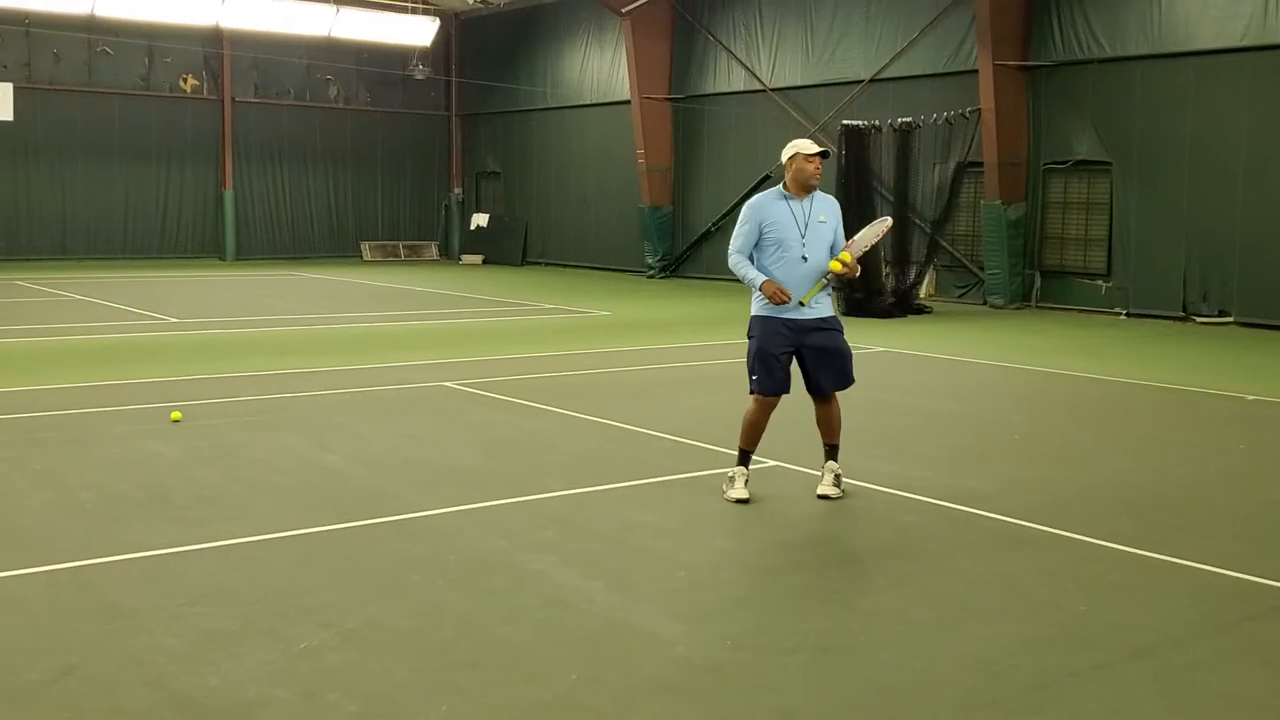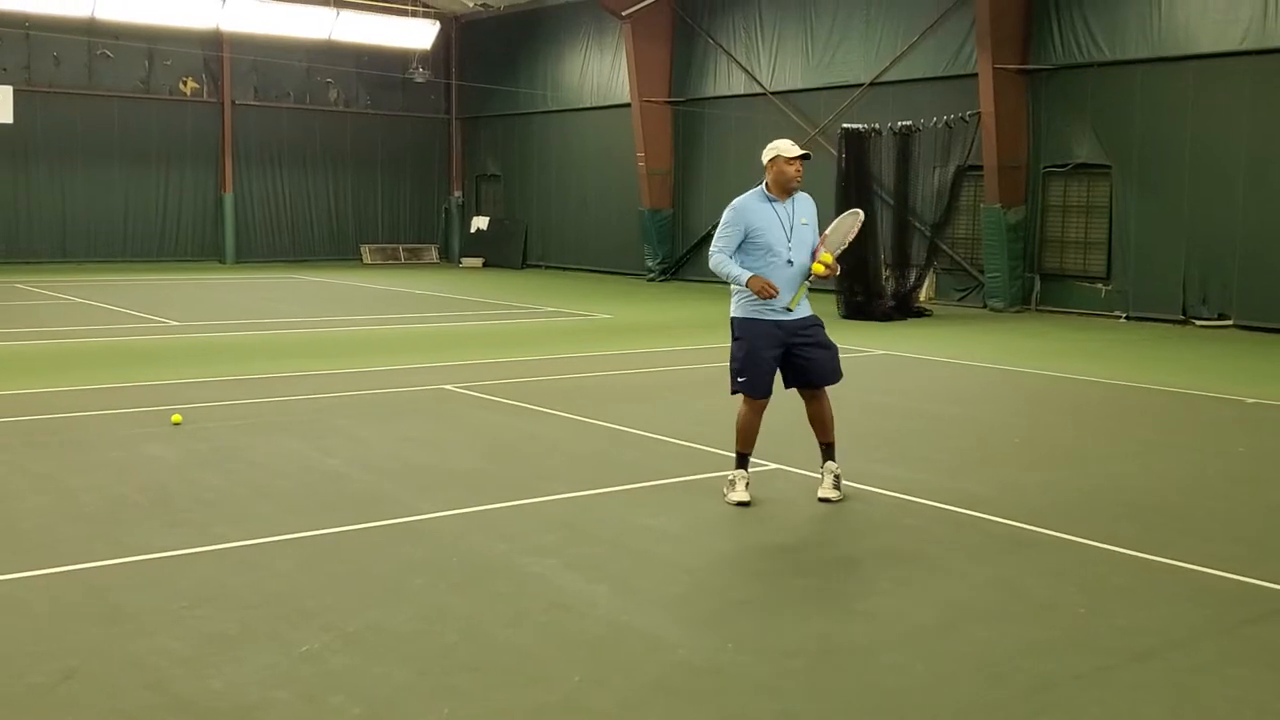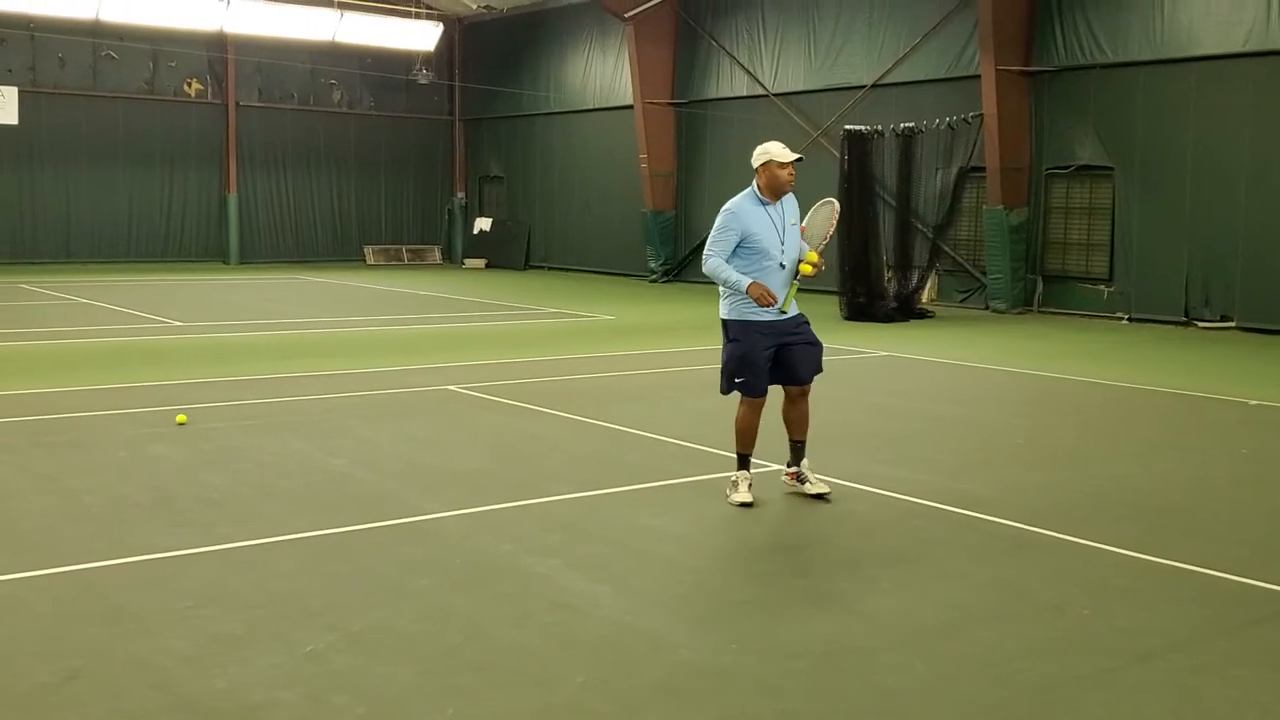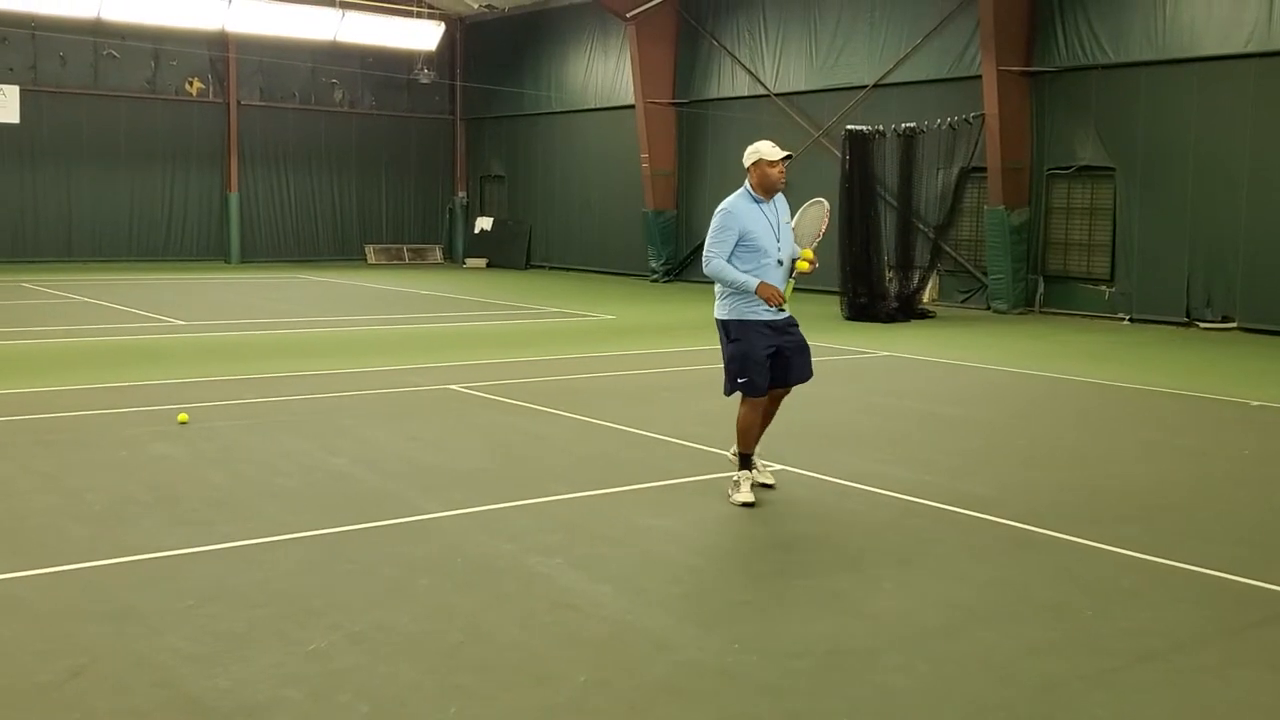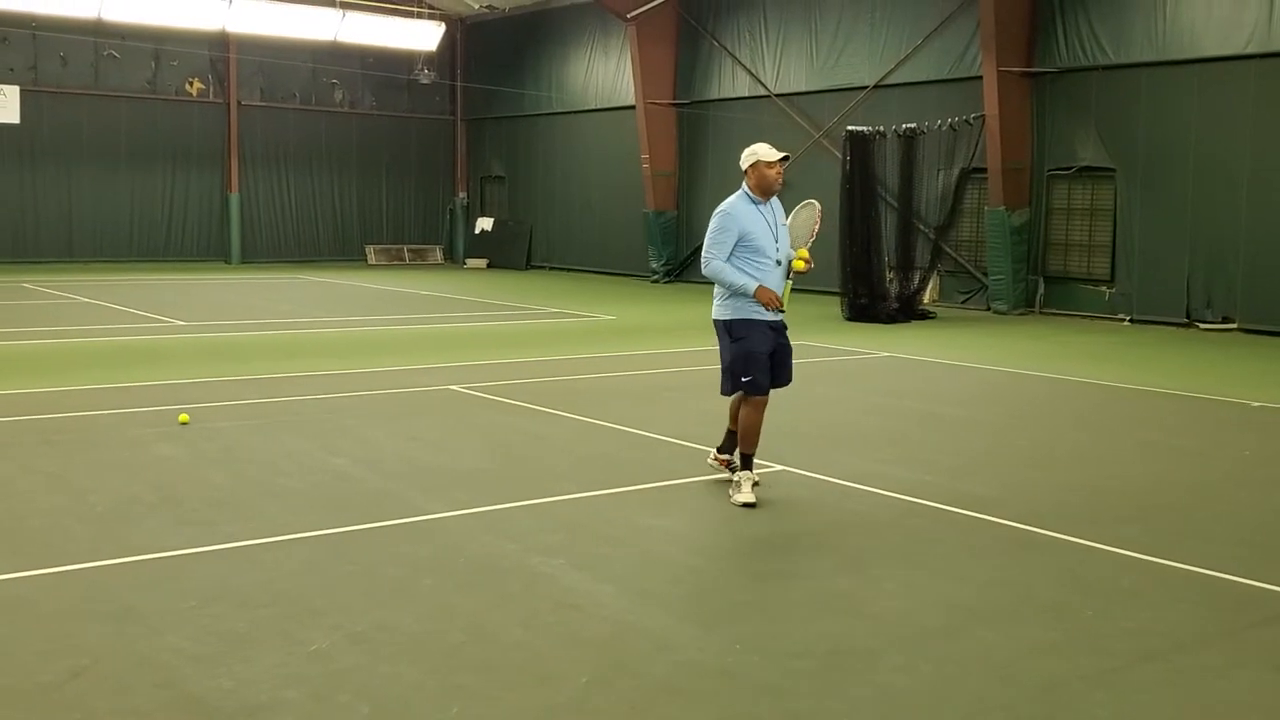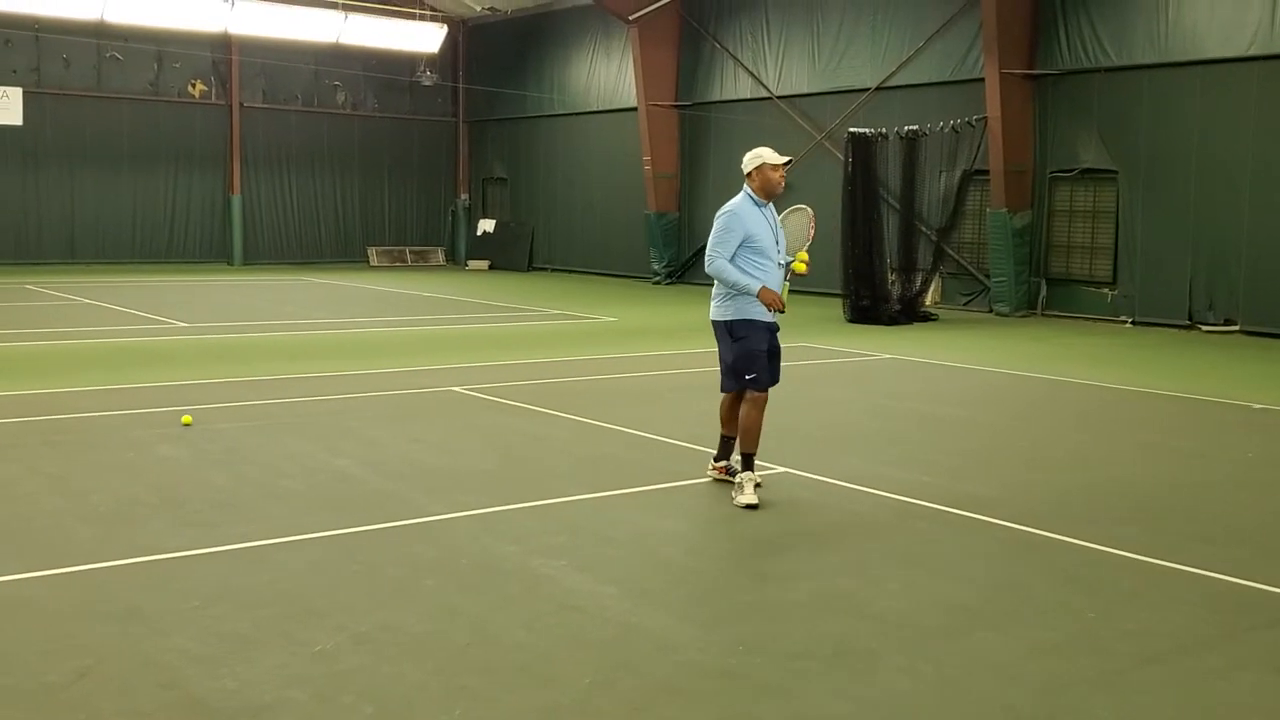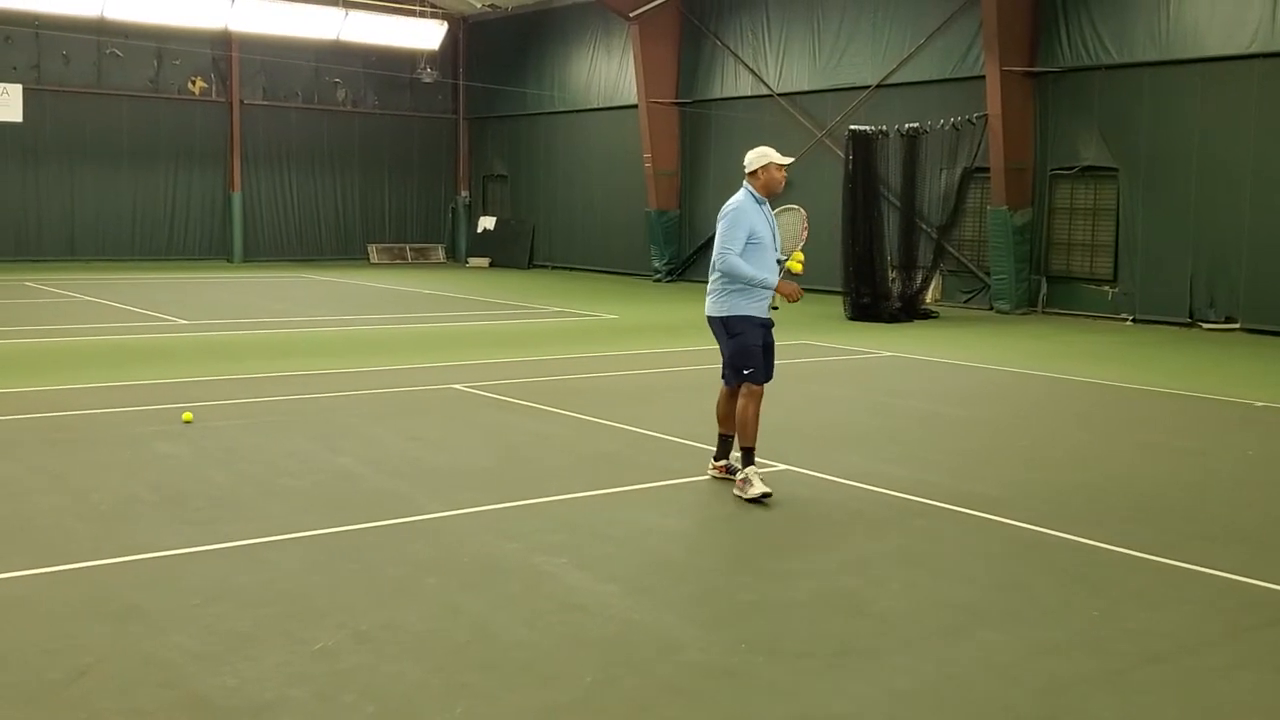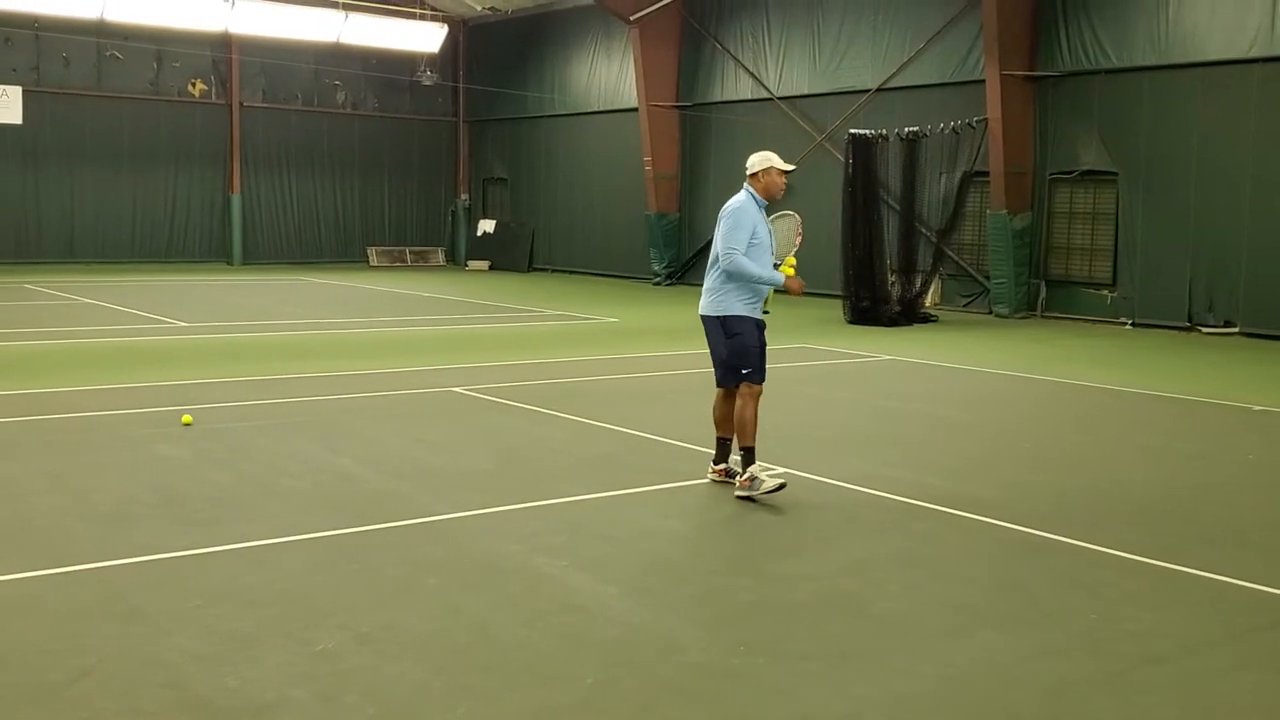
dt=0.2s
person 1, frame 1
left shoulder: (830, 205)
right shoulder: (759, 206)
left elbow: (839, 251)
right elbow: (736, 256)
left wrist: (848, 266)
right wrist: (762, 283)
left hip: (819, 317)
right hip: (772, 318)
left knee: (826, 394)
right knee: (765, 397)
left ankle: (831, 465)
right ankle: (741, 469)
person 1, frame 2
left shoulder: (806, 203)
right shoulder: (742, 208)
right elbow: (717, 256)
left wrist: (824, 263)
right wrist: (748, 279)
left hip: (800, 316)
right hip: (755, 319)
left knee: (816, 391)
right knee: (755, 399)
left ankle: (830, 467)
right ankle: (740, 473)
person 1, frame 3
left shoulder: (790, 203)
right shoulder: (736, 212)
right elbow: (710, 262)
left wrist: (808, 259)
right wrist: (748, 286)
left hip: (786, 315)
right hip: (746, 320)
left knee: (799, 387)
right knee: (753, 397)
left ankle: (797, 466)
right ankle: (742, 474)
person 1, frame 4
left shoulder: (780, 202)
right shoulder: (732, 211)
right elbow: (711, 263)
left wrist: (801, 258)
right wrist: (755, 286)
left hip: (778, 315)
right hip: (742, 319)
left knee: (779, 388)
right knee: (754, 396)
left ankle: (749, 453)
right ankle: (743, 472)
person 1, frame 5
left shoulder: (775, 206)
right shoulder: (731, 212)
right elbow: (710, 263)
left wrist: (796, 259)
right wrist: (755, 289)
left hip: (769, 317)
right hip: (741, 318)
left knee: (750, 391)
right knee: (756, 395)
left ankle: (725, 453)
right ankle: (744, 474)
person 1, frame 6
left shoulder: (768, 210)
right shoulder: (736, 212)
right elbow: (713, 263)
left wrist: (791, 263)
right wrist: (758, 289)
left hip: (760, 317)
right hip: (740, 318)
left knee: (739, 389)
right knee: (755, 393)
left ankle: (721, 461)
right ankle: (746, 476)
person 1, frame 7
left shoulder: (762, 207)
right shoulder: (739, 208)
right elbow: (726, 261)
left wrist: (784, 265)
right wrist: (775, 283)
left hip: (751, 311)
right hip: (735, 313)
left knee: (736, 384)
right knee: (752, 387)
left ankle: (721, 460)
right ankle: (747, 474)
person 1, frame 8
left shoulder: (755, 209)
right shoulder: (741, 208)
right elbow: (730, 260)
left wrist: (777, 273)
right wrist: (780, 280)
left hip: (742, 312)
right hip: (728, 313)
left knee: (731, 387)
right knee: (749, 388)
left ankle: (720, 464)
right ankle: (749, 474)
